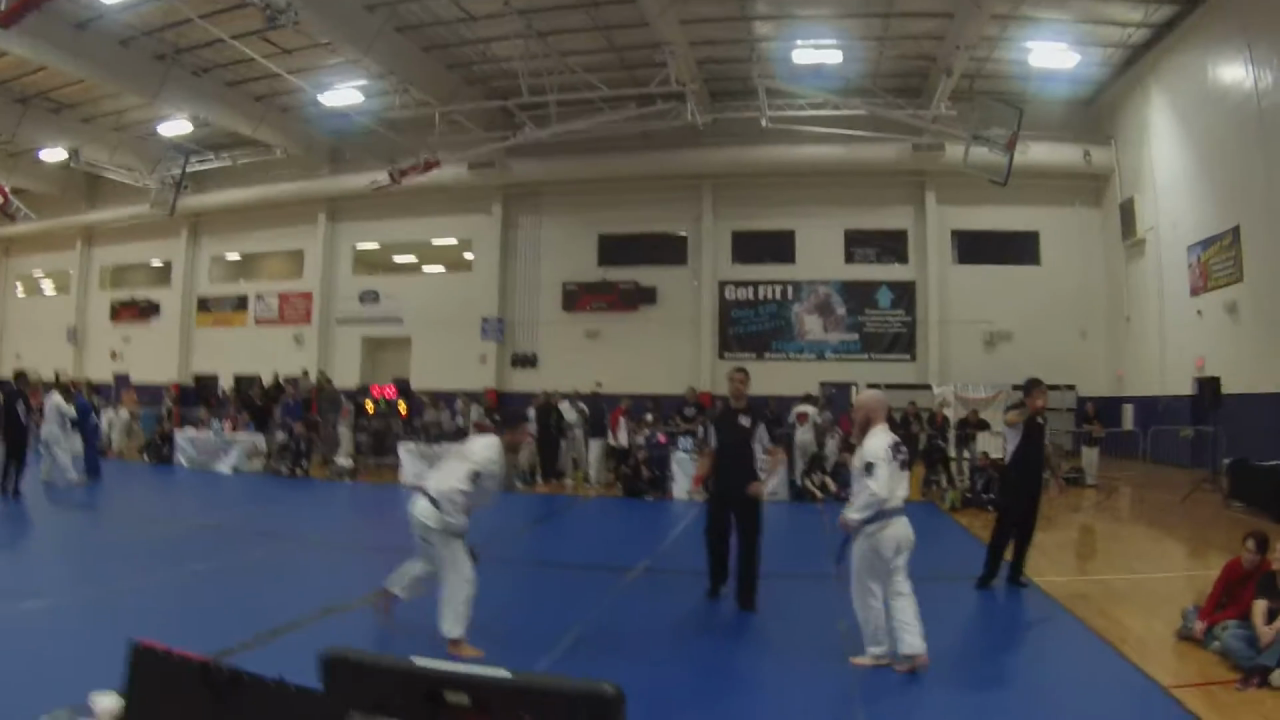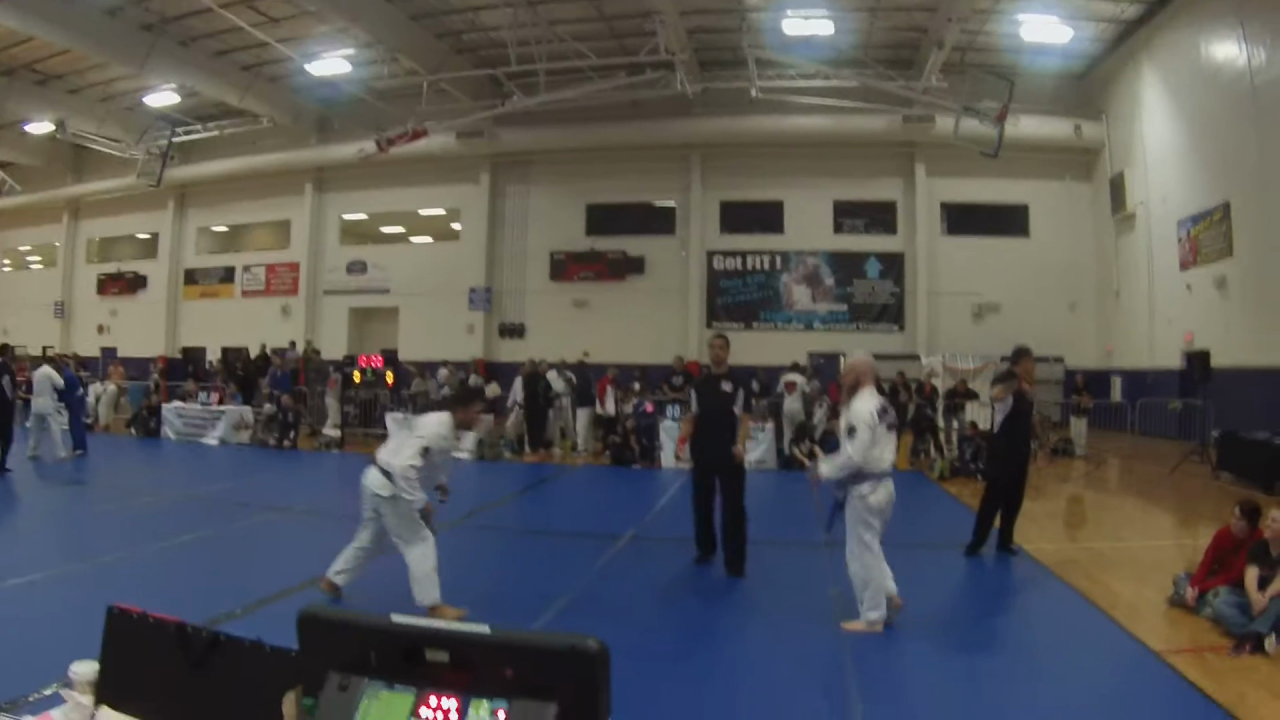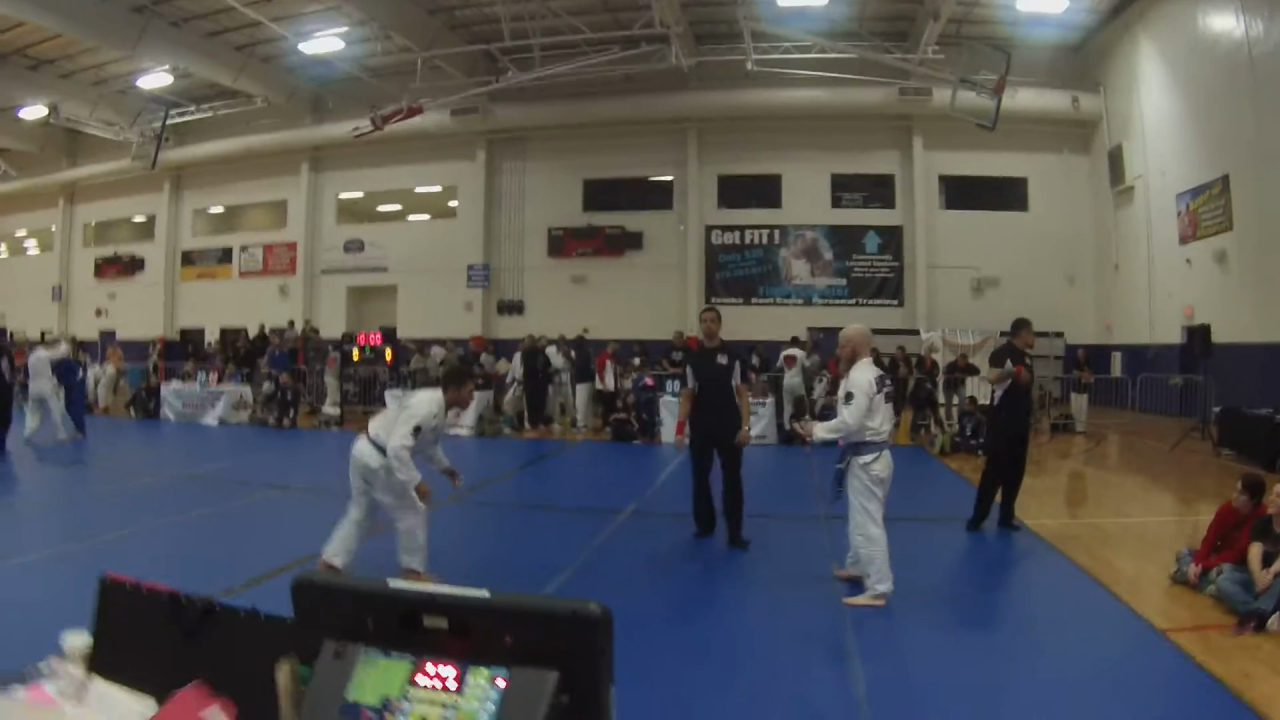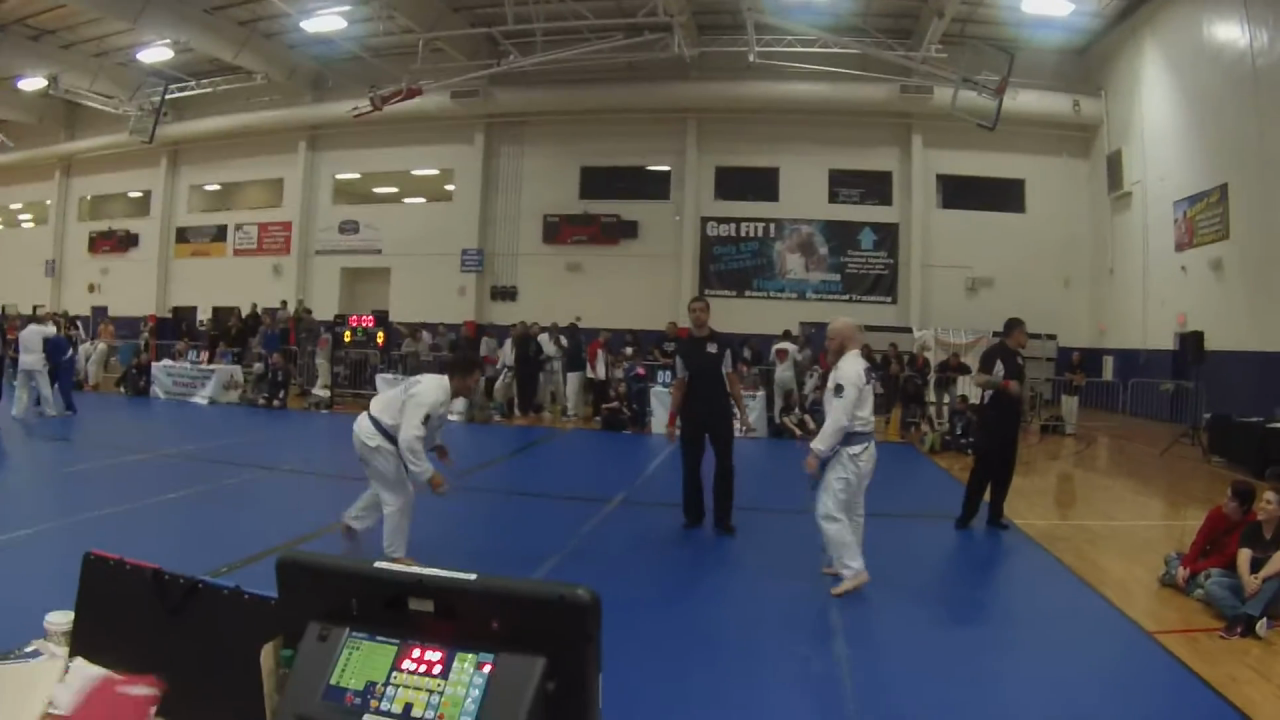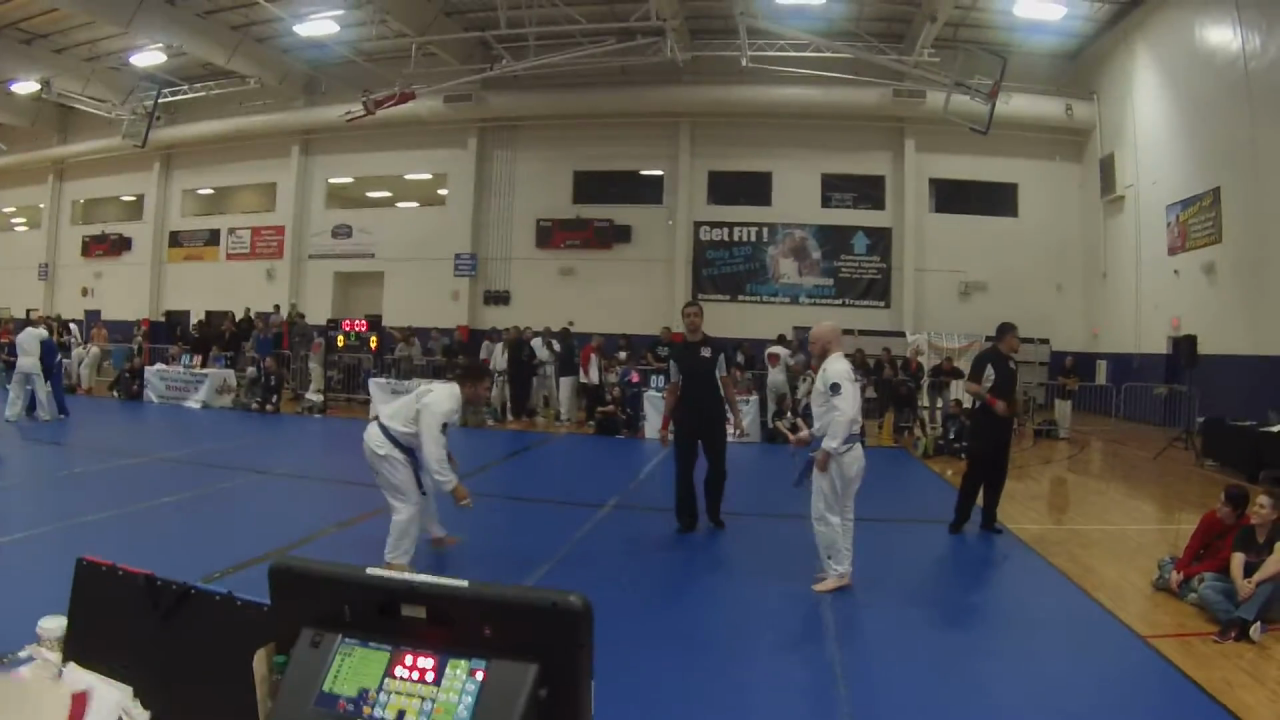
dt=0.2s
person 1, frame 1
left shoulder: (872, 445)
right shoulder: (894, 442)
left elbow: (877, 492)
left wrist: (851, 514)
right wrist: (857, 496)
left hip: (876, 528)
right hip: (900, 525)
left knee: (866, 593)
right knee: (900, 590)
left ankle: (878, 652)
right ankle: (913, 651)
person 1, frame 2
left shoulder: (859, 408)
right shoulder: (883, 405)
left elbow: (853, 456)
left wrist: (823, 469)
right wrist: (833, 463)
left hip: (864, 489)
right hip: (883, 484)
left knee: (862, 554)
right knee: (869, 549)
left ankle: (873, 617)
right ankle: (889, 595)
person 1, frame 3
left shoulder: (857, 378)
right shoulder: (879, 375)
left elbow: (848, 422)
left wrist: (817, 430)
right wrist: (843, 437)
left hip: (865, 461)
right hip: (878, 455)
left knee: (866, 524)
right knee: (861, 519)
left ankle: (877, 591)
right ankle: (856, 566)
person 1, frame 4
left shoulder: (846, 369)
right shoulder: (862, 367)
left elbow: (839, 418)
left wrist: (816, 450)
right wrist: (825, 439)
left hip: (850, 451)
right hip: (862, 447)
left knee: (829, 513)
right knee: (851, 510)
left ankle: (854, 570)
right ankle: (848, 565)
person 1, frame 5
left shoulder: (835, 369)
right shoulder: (838, 367)
left elbow: (844, 414)
left wrist: (826, 450)
right wrist: (811, 434)
left hip: (839, 453)
right hip: (849, 450)
left knee: (824, 514)
right knee: (842, 513)
left ankle: (839, 571)
right ankle: (841, 570)
person 2, frame 1
left shoulder: (756, 418)
right shoulder: (718, 418)
left elbow: (773, 454)
right elbow: (710, 453)
left wrist: (762, 484)
right wrist: (698, 479)
left hip: (747, 489)
right hip: (719, 488)
left knee: (748, 542)
right knee: (714, 537)
left ankle: (746, 596)
right ankle: (717, 581)
person 2, frame 2
left shoulder: (737, 383)
right shoulder: (699, 384)
left elbow: (743, 420)
right elbow: (691, 418)
left wrist: (740, 445)
right wrist: (683, 441)
left hip: (729, 454)
right hip: (702, 453)
left knee: (733, 507)
right knee: (702, 504)
left ankle: (734, 562)
right ankle: (706, 549)
person 2, frame 3
left shoulder: (732, 355)
right shoulder: (693, 358)
left elbow: (742, 393)
right elbow: (688, 396)
left wrist: (745, 426)
right wrist: (680, 429)
left hip: (729, 425)
right hip: (701, 426)
left knee: (732, 478)
right knee: (700, 477)
left ankle: (735, 532)
right ankle: (704, 525)
person 2, frame 4
left shoulder: (722, 344)
right shoulder: (684, 348)
left elbow: (732, 380)
right elbow: (679, 386)
left wrist: (743, 412)
right wrist: (672, 420)
left hip: (720, 412)
right hip: (692, 413)
left knee: (724, 464)
right knee: (691, 466)
left ankle: (723, 519)
right ankle: (693, 515)
person 2, frame 5
left shoulder: (716, 349)
right shoulder: (677, 353)
left elbow: (727, 385)
right elbow: (672, 391)
left wrist: (737, 416)
right wrist: (665, 424)
left hip: (713, 417)
right hip: (685, 418)
left knee: (718, 467)
right knee: (684, 469)
left ankle: (713, 512)
right ankle: (687, 519)
person 3, frame 1
left shoulder: (490, 447)
right shoulder: (484, 455)
right elbow: (451, 491)
right wrist: (457, 524)
left hip: (426, 508)
right hip: (435, 515)
left knee: (428, 561)
right knee: (460, 576)
left ankle: (389, 594)
right ankle: (455, 641)
person 3, frame 2
left shoulder: (443, 425)
right shoulder: (435, 431)
right elbow: (404, 468)
left wrist: (440, 482)
right wrist: (420, 503)
left hip: (376, 480)
right hip: (387, 486)
left knee: (367, 539)
right knee: (420, 544)
left ankle: (333, 581)
right ankle: (434, 606)
person 3, frame 3
left shoulder: (436, 403)
right shoulder: (425, 409)
left elbow: (427, 441)
right elbow: (398, 448)
left wrist: (444, 466)
right wrist: (416, 483)
left hip: (365, 451)
right hip: (376, 458)
left knee: (359, 514)
right knee: (412, 512)
left ankle: (330, 561)
right ankle: (414, 571)
person 3, frame 4
left shoulder: (439, 386)
right shoulder: (431, 396)
right elbow: (409, 439)
left wrist: (436, 444)
right wrist: (429, 475)
left hip: (372, 430)
right hip: (374, 437)
left knee: (386, 489)
right knee: (399, 496)
left ankle: (352, 522)
right ankle: (395, 556)
person 3, frame 5
left shoulder: (448, 393)
right shoulder: (442, 405)
right elbow: (432, 454)
left wrist: (444, 453)
right wrist: (454, 486)
left hip: (394, 441)
right hip: (384, 445)
left knee: (422, 490)
right knee: (410, 503)
left ankle: (435, 535)
right ankle: (395, 563)
person 4, frame 1
left shoulder: (1040, 417)
right shoulder: (1017, 411)
right elbow: (1009, 420)
left wrist: (1054, 472)
right wrist: (1032, 407)
left hip: (1033, 479)
right hip: (1014, 479)
left knee: (1026, 528)
right knee: (1004, 527)
left ankle: (1015, 573)
right ankle: (988, 574)
person 4, frame 2
left shoulder: (1027, 385)
right shoulder: (1004, 380)
right elbow: (995, 395)
right wrist: (1020, 385)
left hip: (1021, 447)
right hip: (1002, 447)
left knee: (1015, 496)
right knee: (994, 494)
left ankle: (1005, 540)
right ankle: (976, 542)
person 4, frame 3
left shoulder: (1025, 357)
right shoulder: (1002, 353)
right elbow: (992, 376)
left wrist: (1035, 416)
right wrist: (1017, 371)
left hip: (1021, 421)
right hip: (1002, 421)
left knee: (1015, 471)
right knee: (994, 469)
left ankle: (1006, 516)
right ankle: (978, 517)
person 4, frame 4
left shoulder: (1018, 358)
right shoulder: (994, 353)
right elbow: (979, 380)
left wrist: (1023, 416)
right wrist: (1005, 384)
left hip: (1011, 421)
right hip: (992, 420)
left knee: (1005, 470)
right knee: (983, 468)
left ankle: (995, 515)
right ankle: (966, 515)
person 4, frame 5
left shoulder: (1012, 363)
right shoulder: (986, 358)
right elbow: (970, 387)
left wrist: (1018, 419)
right wrist: (993, 402)
left hip: (1004, 425)
right hip: (984, 424)
left knee: (998, 474)
right knee: (975, 472)
left ankle: (988, 519)
right ankle: (959, 520)
